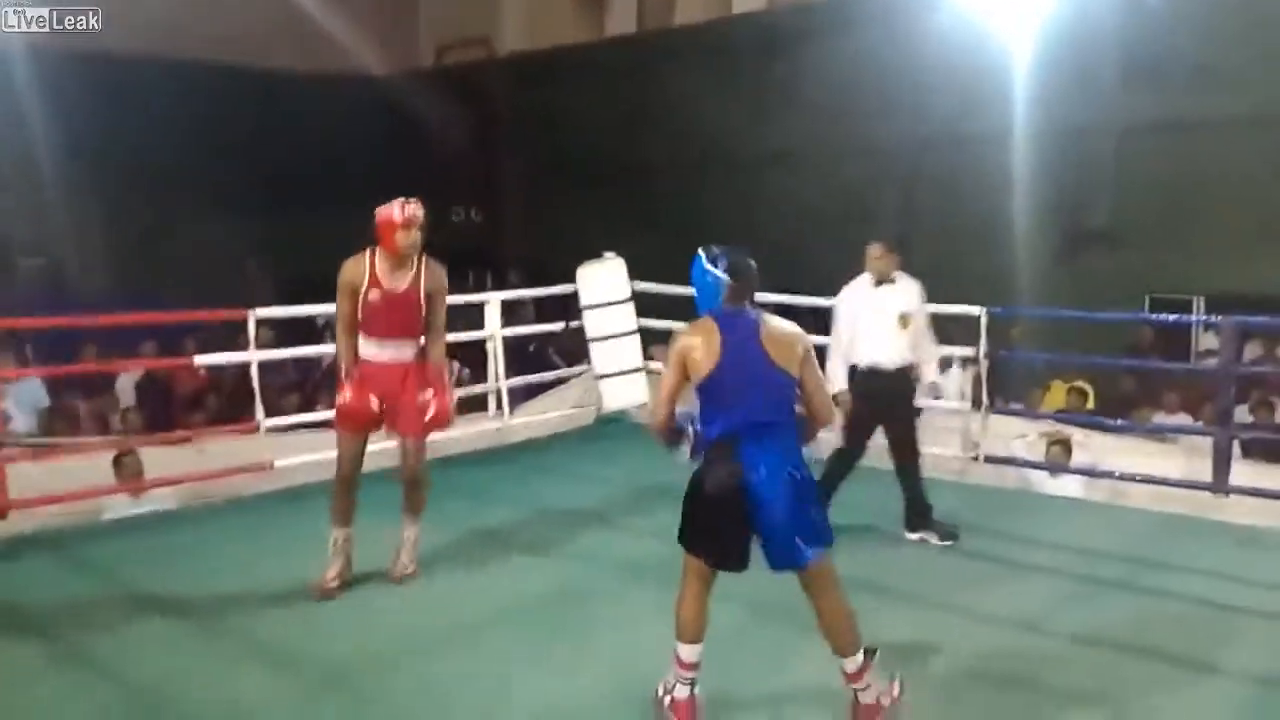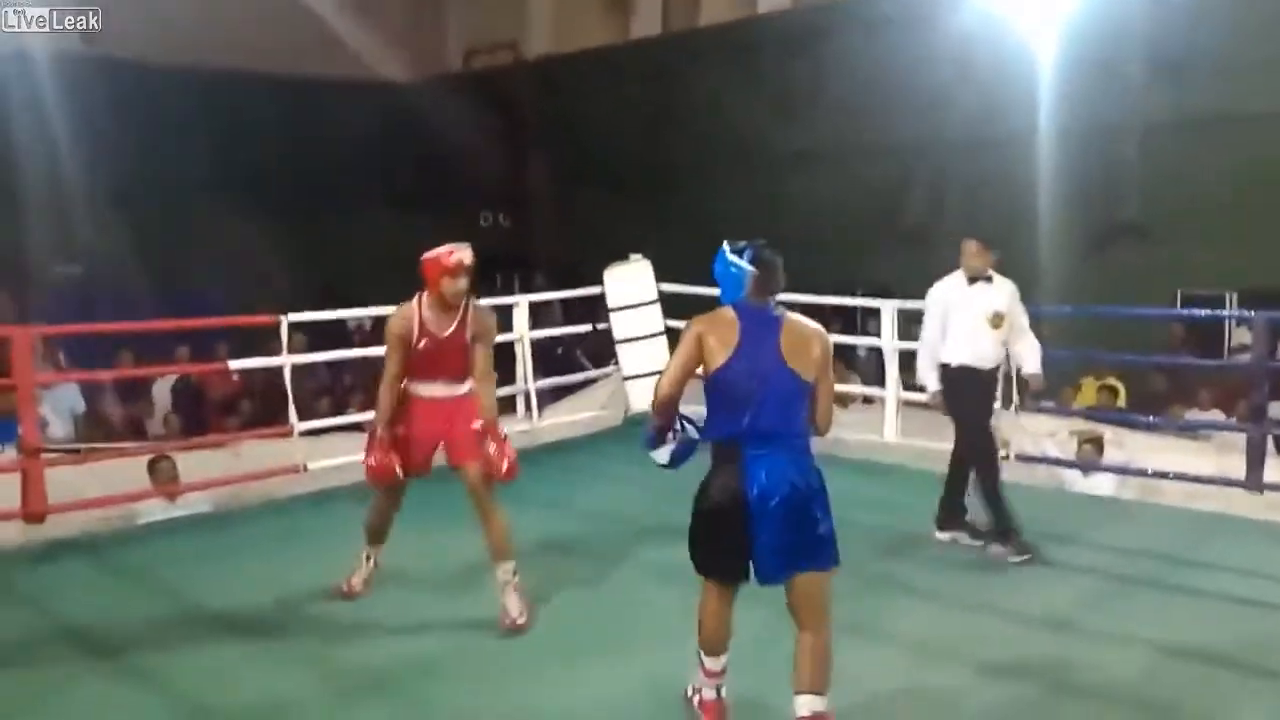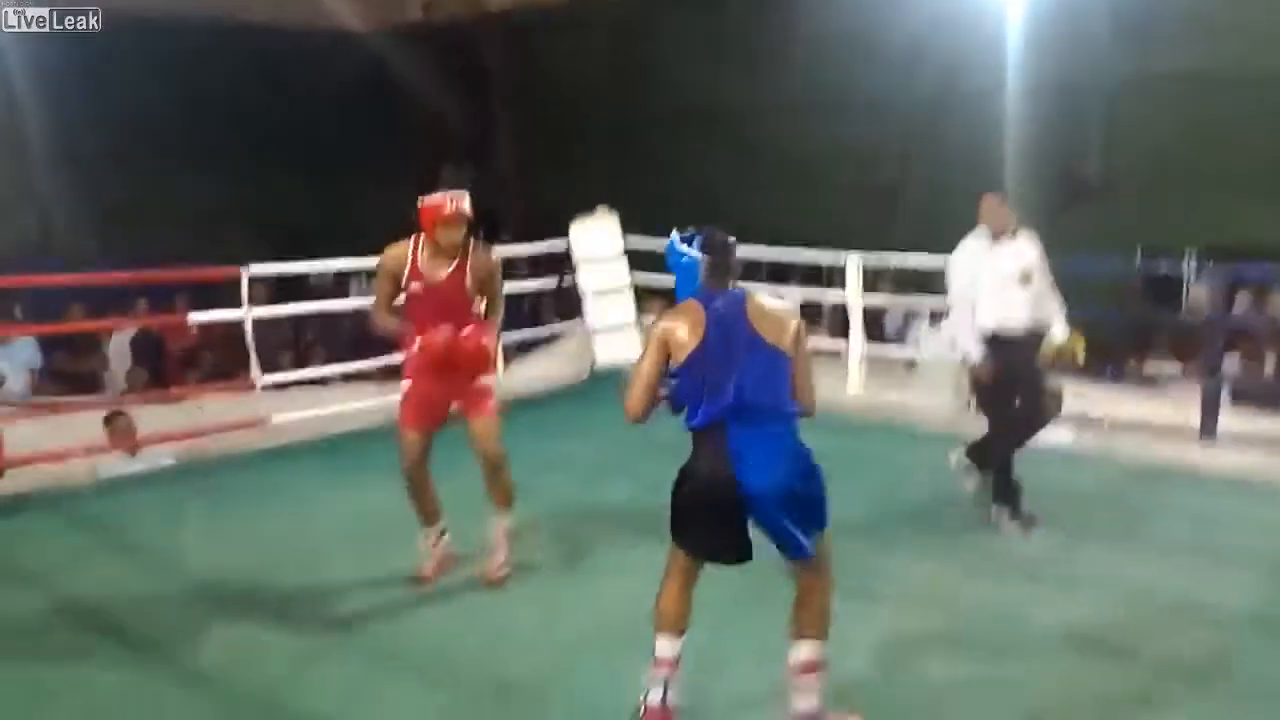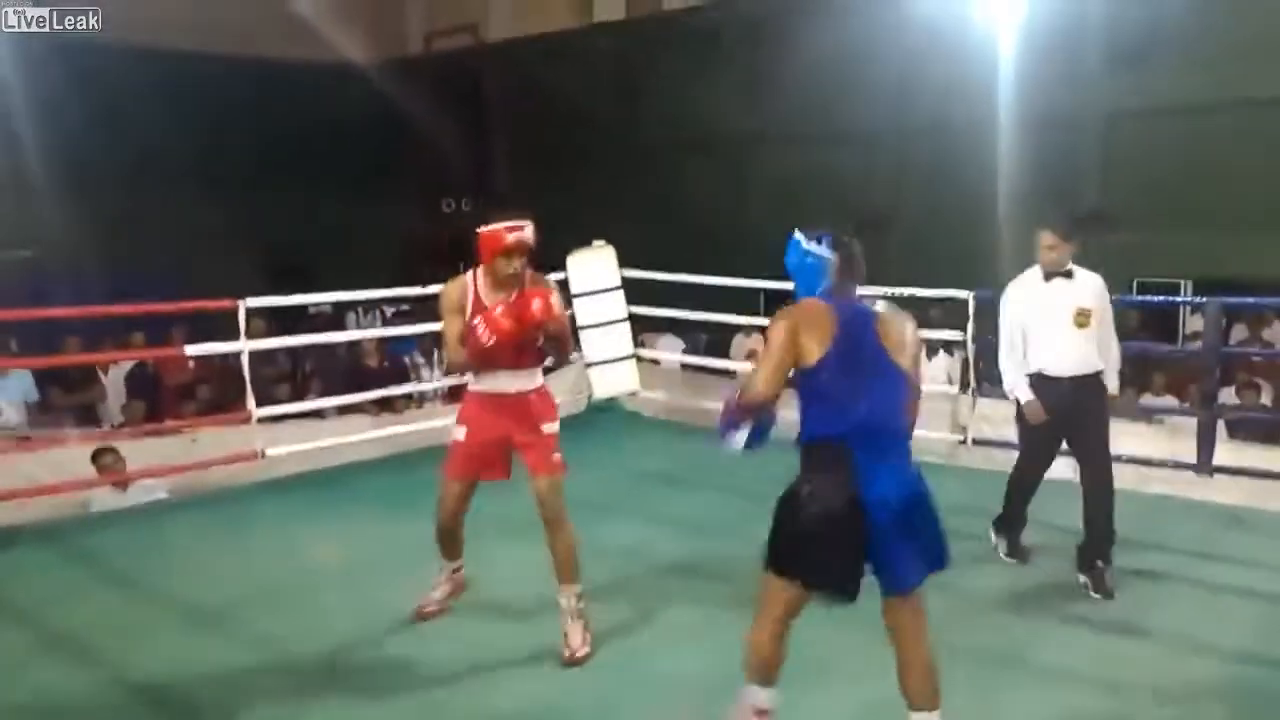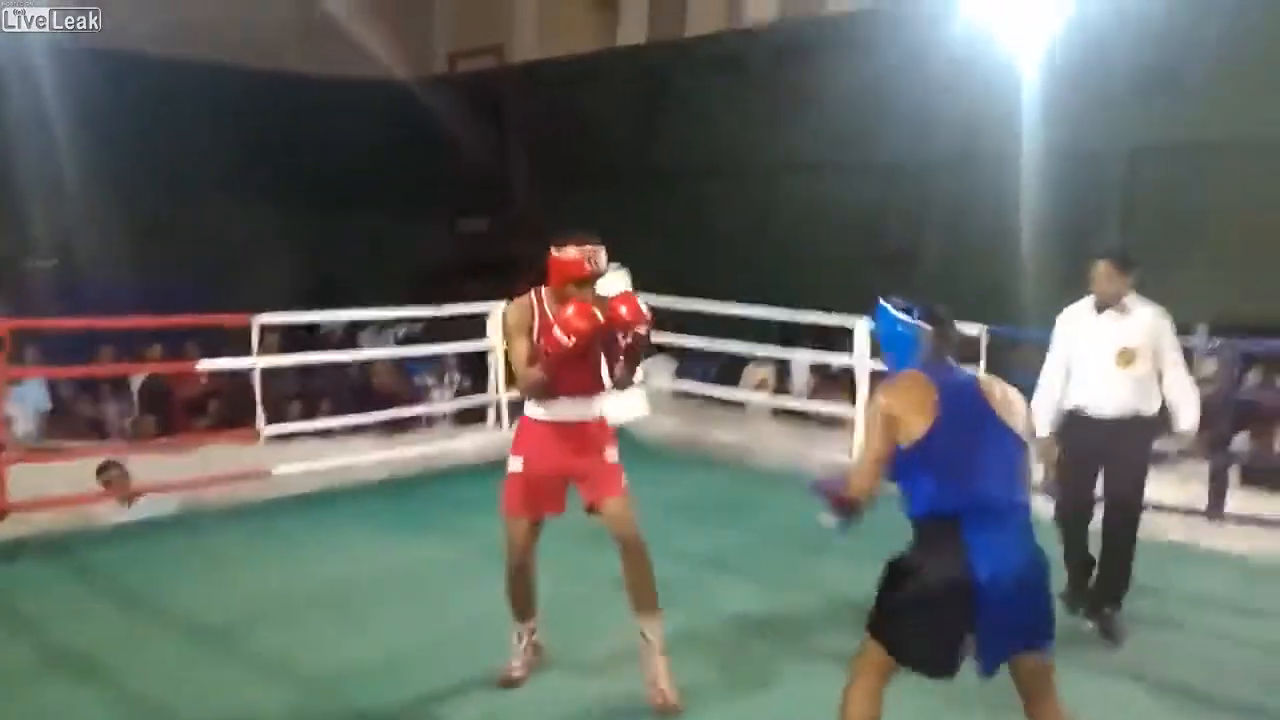
dt=0.4s
person 1, frame 1
left shoulder: (691, 339)
right shoulder: (790, 336)
left elbow: (662, 418)
right elbow: (821, 416)
left wrist: (681, 439)
left hip: (722, 473)
right hip: (783, 470)
left knee: (695, 580)
right knee: (822, 586)
person 1, frame 2
left shoulder: (709, 327)
right shoulder: (812, 335)
left elbow: (665, 395)
right elbow: (821, 422)
left wrist: (662, 426)
left hip: (730, 479)
right hip: (792, 478)
left knee: (718, 591)
right knee: (813, 618)
person 1, frame 3
left shoulder: (672, 322)
right shoulder: (780, 314)
left elbow: (635, 408)
right elbow: (804, 401)
left wrist: (674, 387)
left hip: (714, 465)
right hip: (781, 456)
left knee: (680, 571)
right knee: (814, 576)
person 1, frame 4
left shoulder: (799, 320)
right shoulder: (900, 328)
left elbow: (761, 393)
left wrist: (736, 411)
left hip: (829, 485)
right hip: (897, 484)
left knee: (774, 610)
right knee: (910, 630)
person 1, frame 5
left shoulder: (895, 394)
right shoulder: (1005, 396)
left elbow: (860, 487)
left wrist: (836, 491)
left hip: (943, 559)
right hip: (1015, 556)
left knee: (869, 672)
person 2, frame 1
left shoulder: (433, 275)
right shoulder: (355, 270)
left elbow: (436, 334)
right elbow: (345, 328)
left wrist: (441, 384)
right wrist: (347, 377)
left hip: (409, 373)
right hip: (365, 372)
left knee: (413, 467)
right knee: (348, 468)
left ankle: (408, 541)
right ankle: (340, 553)
person 2, frame 2
left shoulder: (479, 318)
right shoulder: (404, 319)
left elbow: (485, 379)
right elbow: (391, 378)
left wrist: (495, 433)
right wrist: (381, 434)
left hip: (461, 406)
right hip: (415, 408)
left knee: (484, 495)
right knee: (385, 497)
left ankle: (509, 588)
right ankle: (368, 563)
person 2, frame 3
left shoulder: (481, 261)
right shoulder: (396, 257)
left elbow: (495, 303)
right elbow: (381, 313)
left wrist: (490, 336)
right wrist: (414, 340)
left hip: (468, 361)
right hip: (423, 362)
left knee: (492, 454)
right knee: (412, 465)
left ankle: (500, 533)
right ankle: (438, 542)
person 2, frame 4
left shoulder: (541, 289)
right shoulder: (458, 291)
left elbow: (564, 357)
right elbow: (453, 362)
left wrist: (557, 334)
right wrist: (480, 346)
left hip: (532, 404)
right hip: (481, 405)
left knee: (553, 511)
right knee: (447, 516)
left ankle: (573, 614)
right ankle: (451, 576)
person 2, frame 5
left shoulder: (603, 309)
right shoulder: (522, 310)
left elbow: (622, 378)
right elbow: (526, 384)
left wrist: (632, 342)
right wrist: (558, 350)
left hip: (591, 433)
right hip: (539, 434)
left knee: (630, 538)
right knee: (518, 554)
left ankle: (654, 650)
right ankle: (526, 644)
person 3, frame 1
left shoulder: (912, 290)
right shoulder: (852, 295)
left elbow: (923, 337)
right elbow: (840, 343)
left wrist: (932, 376)
right wrist: (839, 386)
left hip: (900, 377)
right hip: (867, 378)
left knee: (907, 450)
right knee: (853, 447)
left ankle: (918, 521)
person 3, frame 2
left shoulder: (1007, 290)
right shoulder: (944, 291)
left elbow: (1021, 335)
right elbow: (929, 341)
left wrist: (1031, 369)
right wrist: (933, 386)
left hip: (987, 377)
right hip: (957, 377)
left knee: (968, 449)
right knee: (983, 451)
left ankle: (951, 519)
right ankle: (1003, 533)
person 3, frame 3
left shoulder: (1030, 245)
right shoulder: (968, 253)
left elbow: (1045, 293)
right elbow: (959, 309)
left wrist: (1059, 332)
right wrist: (974, 357)
left hip: (1024, 342)
right hip: (989, 345)
left knee: (1037, 413)
right knee: (1004, 422)
left ankle: (975, 457)
right ankle: (1005, 498)
person 3, frame 4
left shoulder: (1094, 285)
right shoulder: (1020, 290)
left elbow: (1107, 339)
right elbow: (1010, 349)
left wrist: (1112, 385)
right wrist: (1025, 396)
left hip: (1087, 388)
right hip: (1042, 388)
left knee: (1098, 475)
right knee: (1031, 466)
left ankle: (1095, 561)
right ankle: (1006, 532)
person 3, frame 5
left shoulder: (1154, 321)
right shoulder: (1072, 318)
left elbow: (1174, 372)
right elbow: (1054, 374)
left wrist: (1186, 422)
right wrist: (1044, 429)
left hip: (1132, 427)
right hip: (1083, 423)
left knee: (1123, 516)
right knee: (1071, 509)
left ankle: (1106, 603)
right ankle: (1079, 578)
